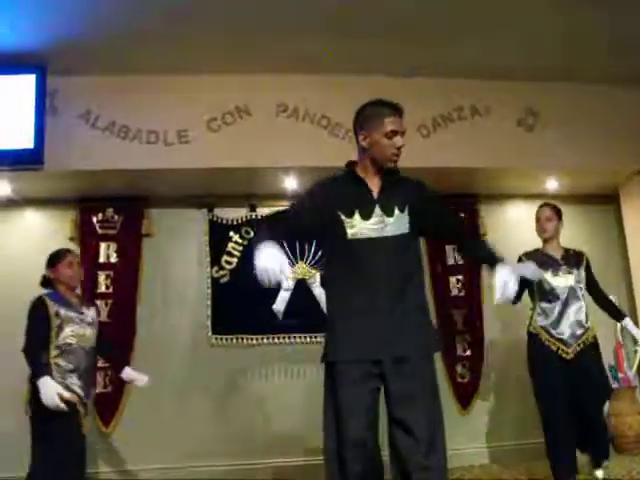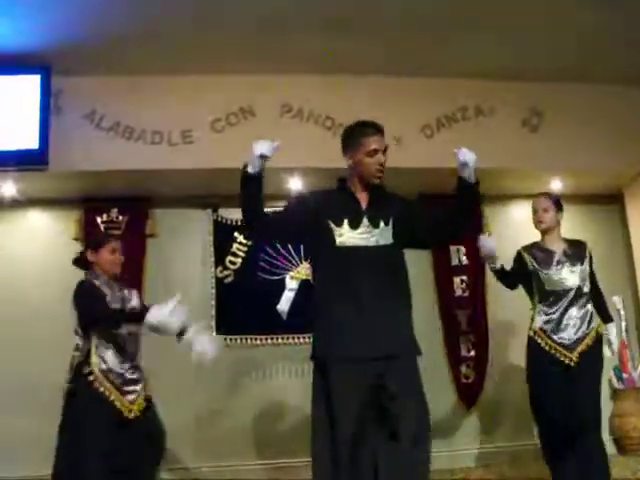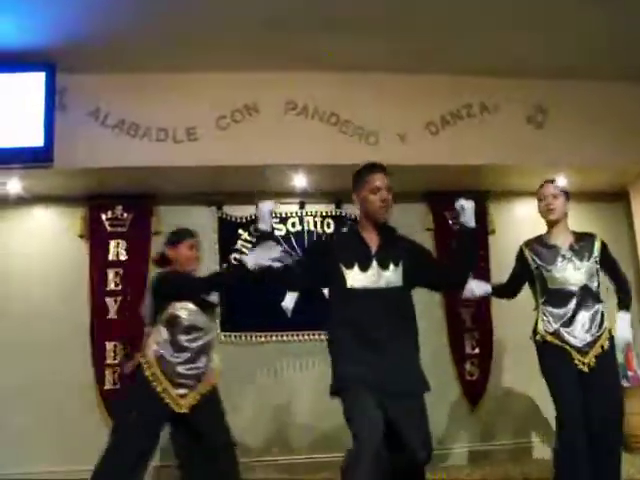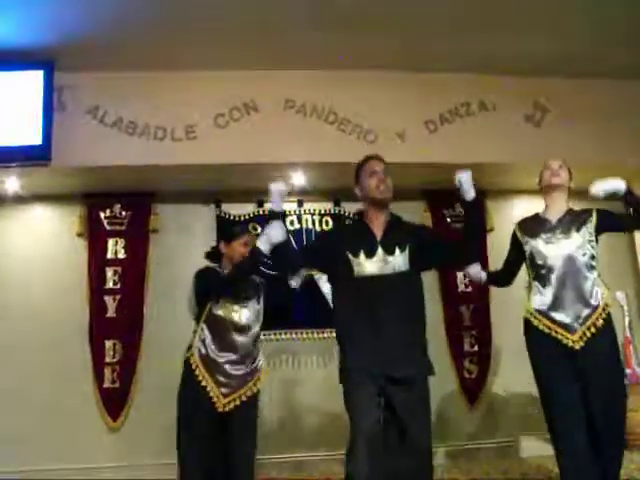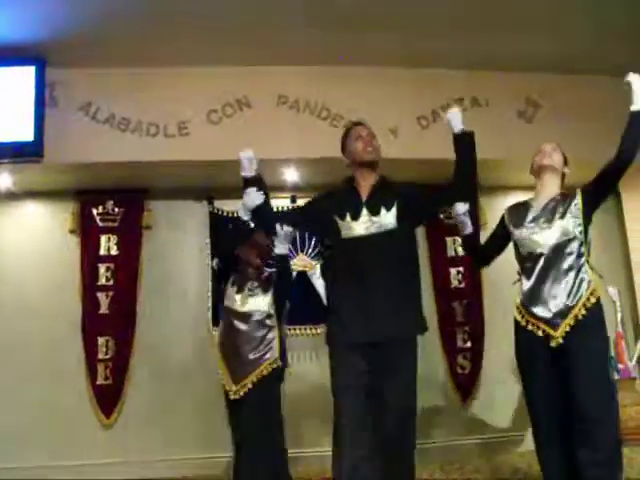
dt=0.4s
person 1, frame 1
left shoulder: (413, 193)
right shoulder: (329, 194)
left elbow: (457, 232)
right elbow: (280, 225)
left wrist: (497, 263)
right wrist: (266, 243)
left hip: (410, 342)
right hip: (351, 344)
right knee: (353, 449)
person 1, frame 2
left shoulder: (397, 208)
right shoulder: (317, 206)
left elbow: (448, 231)
right elbow: (260, 225)
left wrist: (467, 182)
right wrist: (253, 172)
left hip: (395, 343)
right hip: (341, 345)
left knee: (409, 436)
right knee: (345, 441)
person 1, frame 3
left shoulder: (407, 249)
right shoulder: (331, 249)
left elbow: (453, 281)
right elbow: (283, 279)
left wrist: (467, 229)
left hip: (401, 369)
right hip: (355, 369)
right knee: (370, 444)
person 1, frame 4
left shoulder: (414, 235)
right shoulder: (339, 239)
left elbow: (464, 254)
right elbow: (291, 263)
left wrist: (470, 200)
left hip: (408, 359)
right hip: (361, 360)
left knee: (415, 445)
right knee: (366, 434)
person 1, frame 5
left shoulder: (405, 196)
right shoulder: (328, 204)
left elbow: (459, 190)
right elbow: (273, 222)
left wrist: (461, 135)
right wrist: (252, 180)
left hip: (397, 328)
right hip: (348, 331)
left knee: (397, 419)
right knee: (353, 425)
person 2, frame 1
left shoulder: (579, 258)
right shoulder: (529, 259)
left elbow: (598, 294)
right elbow: (514, 297)
left hip: (582, 339)
right hip: (544, 341)
left knee: (591, 400)
right knee: (555, 407)
left ankle: (596, 456)
person 2, frame 2
left shoulder: (582, 249)
right shoulder: (527, 254)
left elbow: (594, 290)
right elbow: (512, 282)
left wrist: (610, 325)
right wrist: (492, 260)
left hip: (586, 341)
right hip: (545, 344)
left knee: (586, 415)
right knee: (553, 413)
person 2, frame 3
left shoulder: (592, 243)
right shoulder: (530, 249)
left elbow: (620, 280)
right elbow: (511, 289)
left wrist: (624, 315)
right wrist: (484, 288)
left hip: (598, 341)
right hip: (554, 343)
left knee: (605, 421)
right knee: (572, 418)
person 2, frame 4
left shoulder: (591, 217)
right shoulder: (524, 228)
right elbow: (506, 276)
right wrist: (483, 275)
left hip: (593, 322)
right hip: (544, 327)
left knee: (605, 408)
right knee: (565, 416)
person 2, frame 5
left shoulder: (582, 200)
right shoulder: (514, 214)
right elbow: (482, 258)
right wrist: (465, 226)
left hip: (581, 316)
right hip: (531, 323)
left knee: (594, 415)
right knee: (549, 422)
person 3, frame 1
left shoulder: (87, 308)
right shoulder: (43, 305)
left elbow: (101, 344)
right elbow: (32, 347)
left wrist: (125, 370)
right wrist: (43, 380)
left hip: (78, 391)
right hip: (55, 392)
left knee: (62, 457)
right knee: (64, 458)
person 3, frame 2
left shoulder: (126, 290)
right shoulder: (87, 289)
left elbow: (149, 314)
right elbow: (107, 315)
left wrist: (186, 332)
right wrist: (151, 316)
left hip: (128, 379)
right hip: (94, 379)
left knee: (149, 440)
right knee: (88, 455)
person 3, frame 3
left shoulder: (201, 283)
right shoulder: (166, 280)
right elbow: (205, 286)
right wrist: (250, 263)
left hip: (197, 377)
right hip: (156, 374)
left knee: (217, 444)
right knee: (130, 448)
person 3, frame 4
left shoulder: (256, 285)
right shoulder: (207, 278)
right elbow: (231, 285)
right wrist: (263, 246)
left hip: (244, 376)
right hip: (203, 373)
left knee: (241, 449)
right knee: (198, 448)
person 3, frame 5
left shoulder: (275, 277)
right shoulder: (231, 275)
left elbow: (284, 286)
right elbow: (229, 244)
left wrist: (282, 249)
left hip: (265, 367)
right hip: (234, 367)
left knee: (258, 440)
right knee: (246, 439)
